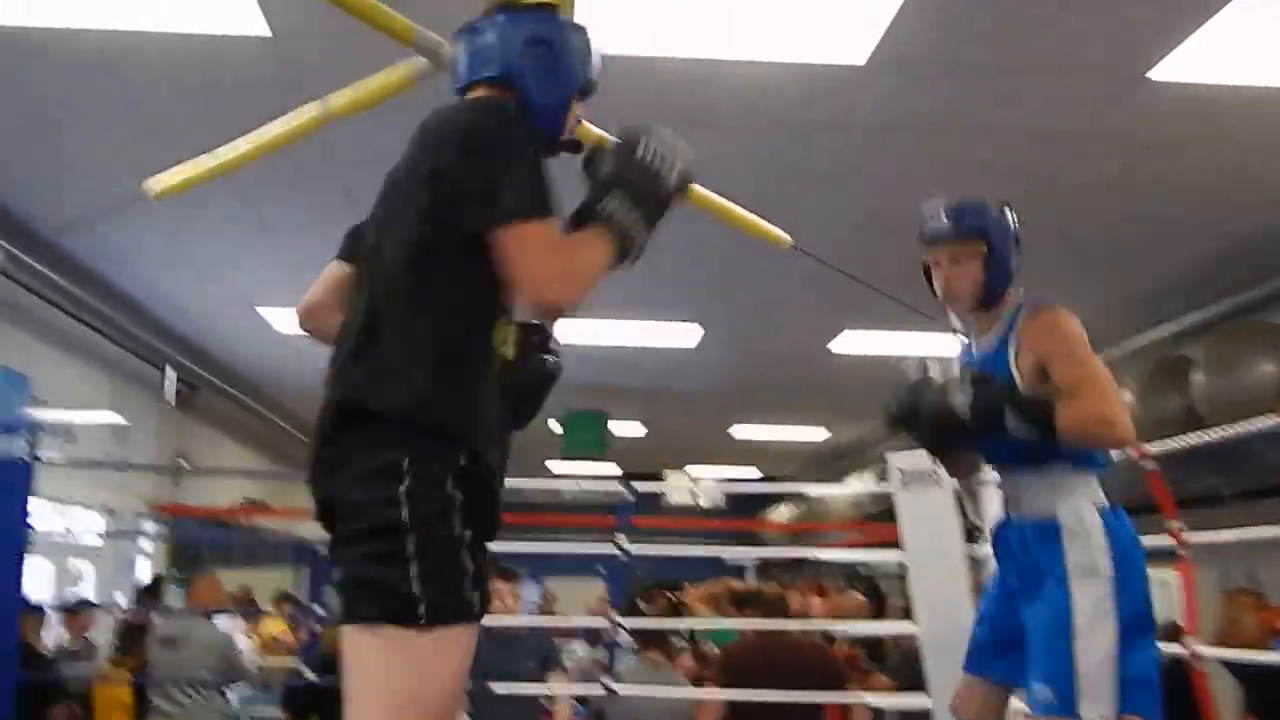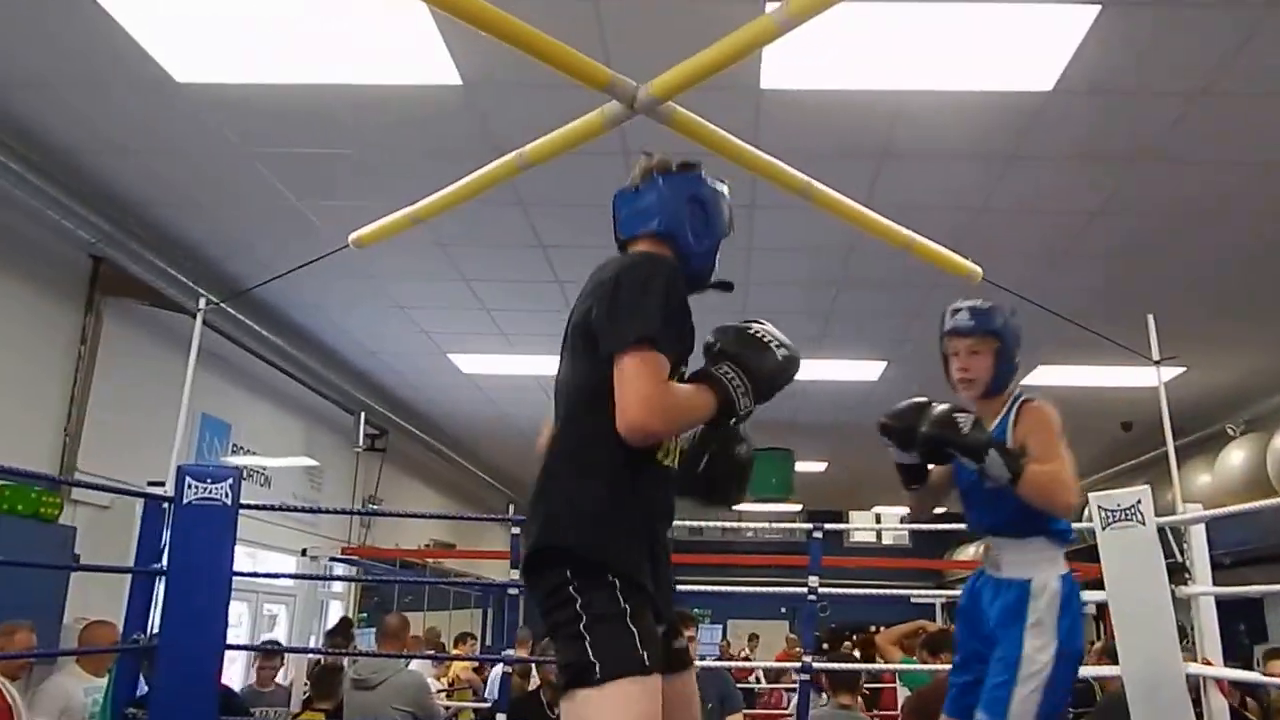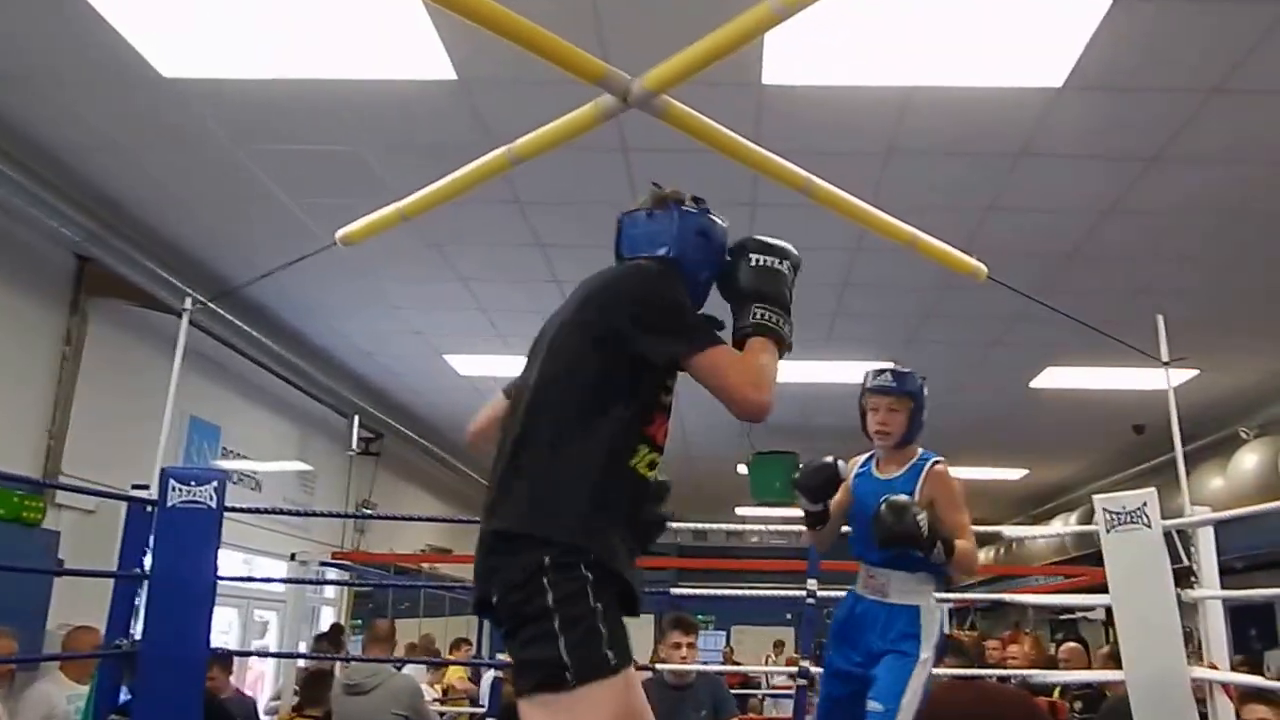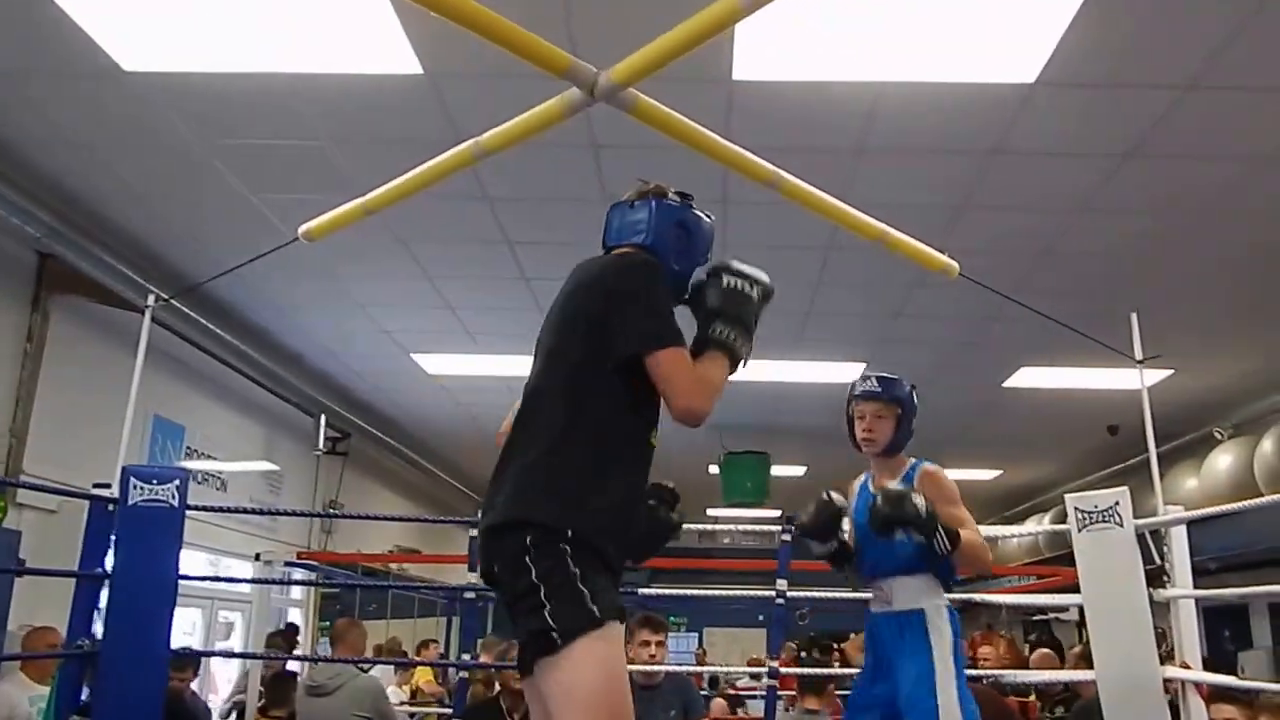
dt=0.5s
person 1, frame 1
left shoulder: (440, 147)
right shoulder: (491, 128)
right elbow: (547, 287)
right wrist: (621, 212)
left hip: (382, 452)
right hip: (412, 454)
person 1, frame 2
left shoulder: (609, 289)
right shoulder: (649, 274)
left elbow: (552, 444)
right elbow: (642, 415)
left wrist: (696, 468)
right wrist: (736, 380)
left hip: (617, 560)
right hip: (590, 564)
person 1, frame 3
left shoulder: (592, 304)
right shoulder: (649, 284)
left elbow: (485, 430)
right elbow: (752, 397)
right wrist: (766, 308)
left hip: (559, 554)
right hip: (556, 559)
person 1, frame 4
left shoulder: (586, 293)
right shoulder: (633, 275)
left elbow: (511, 433)
right elbow: (691, 401)
right wrist: (728, 332)
left hip: (560, 535)
right hip: (549, 535)
person 2, frame 1
left shoulder: (1045, 328)
right shoulder: (971, 356)
left elbow: (1115, 426)
right elbow: (967, 467)
left wrist: (1004, 409)
right wrist: (937, 431)
left hip: (1075, 539)
right hip: (1023, 544)
person 2, frame 2
left shoulder: (1033, 415)
right shoulder: (959, 423)
left elbow: (1065, 499)
right elbow: (922, 506)
left wrist: (984, 451)
right wrist: (910, 457)
left hip: (1036, 591)
right hip: (988, 588)
person 2, frame 3
left shoulder: (934, 476)
right shoulder: (856, 471)
left elbow: (969, 560)
right elbow: (819, 540)
left wrist: (926, 541)
right wrist: (813, 502)
left hip: (909, 620)
right hip: (860, 612)
person 2, frame 4
left shoulder: (926, 479)
right shoulder: (859, 489)
left elbow: (980, 556)
left wrist: (927, 525)
right wrist: (828, 543)
left hip: (926, 626)
right hip: (881, 627)
